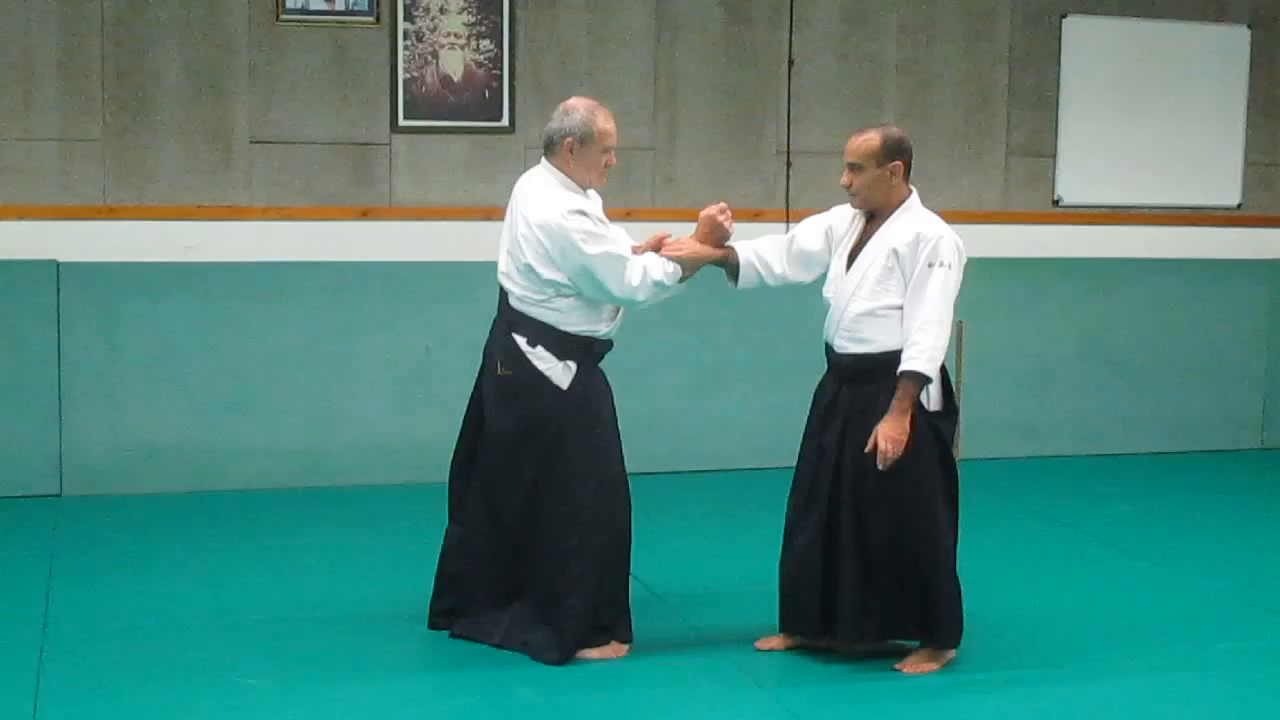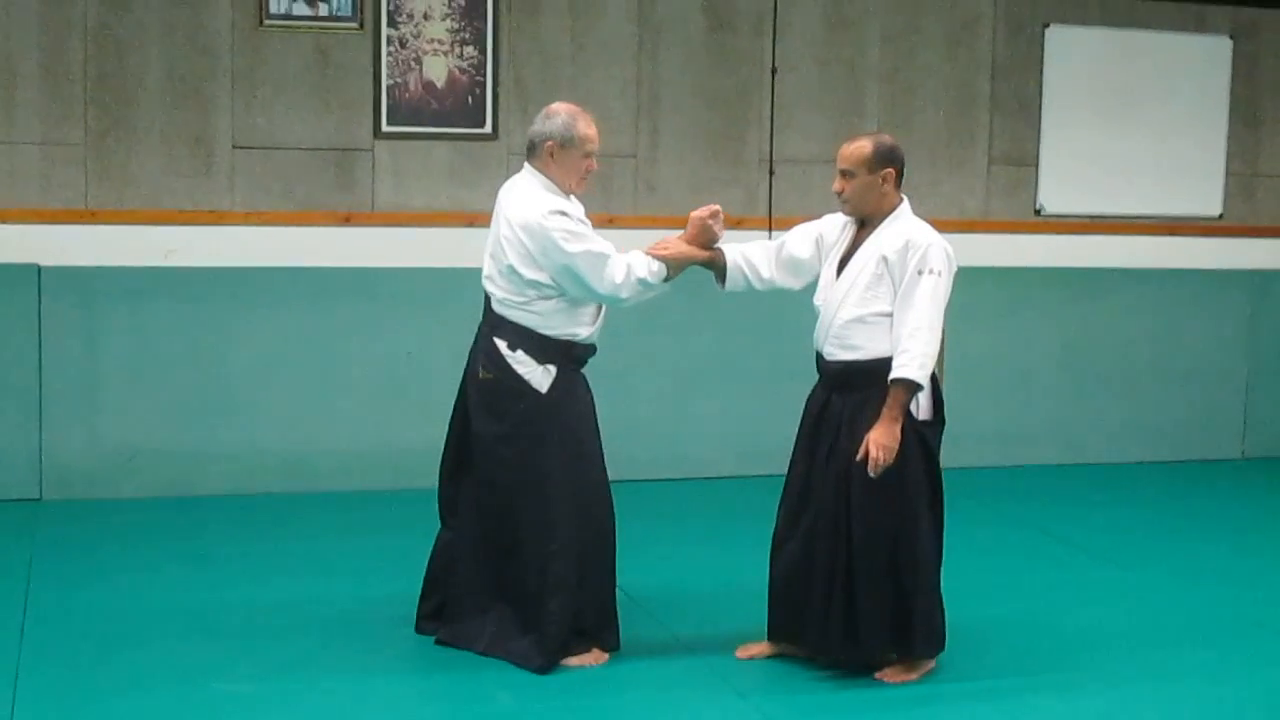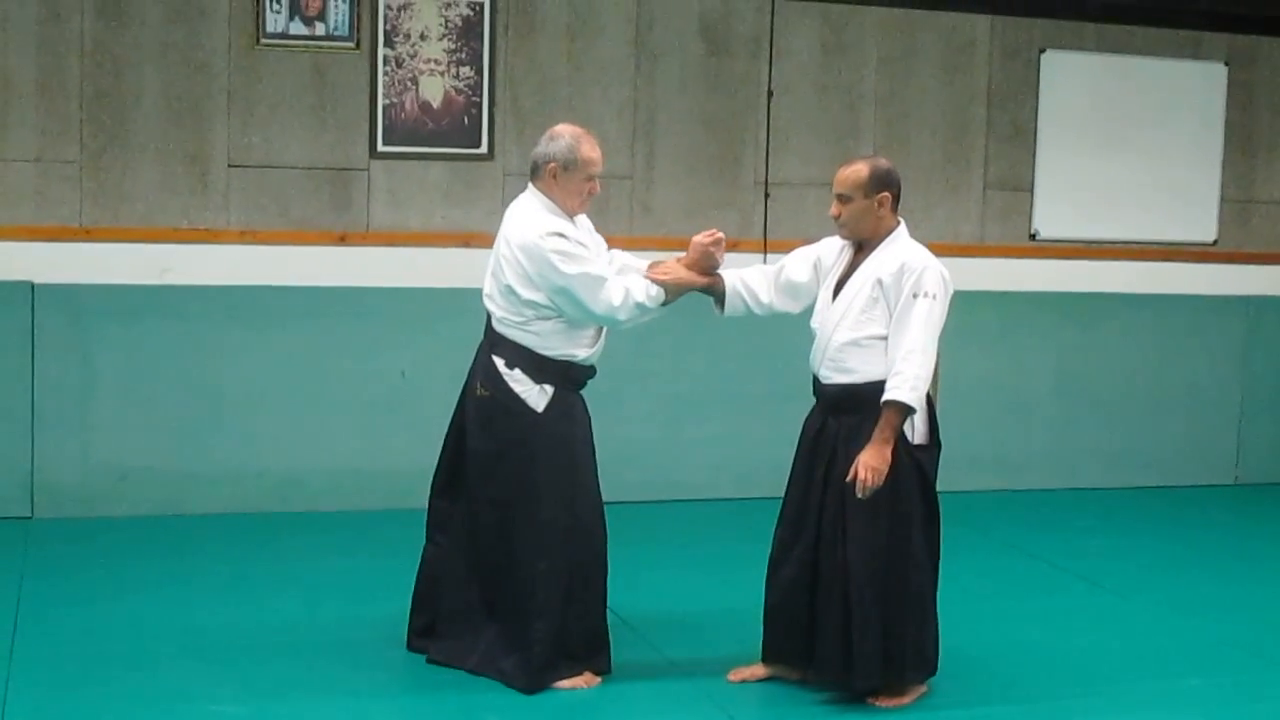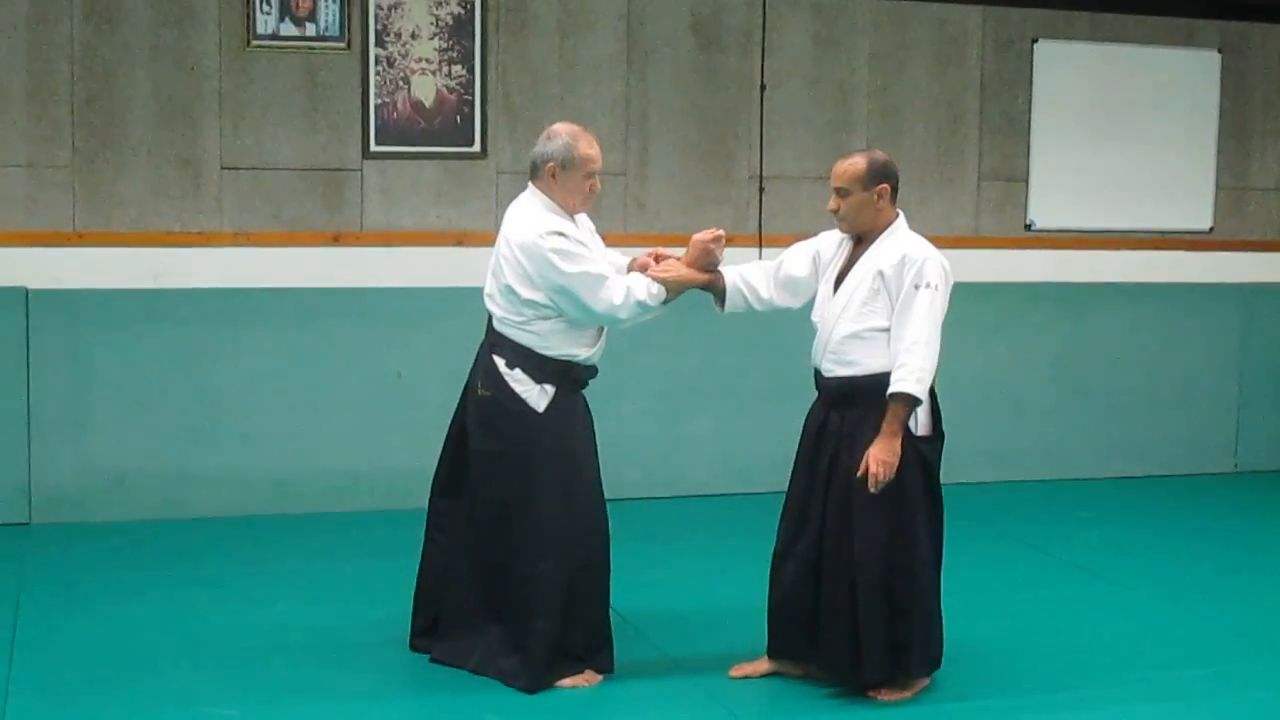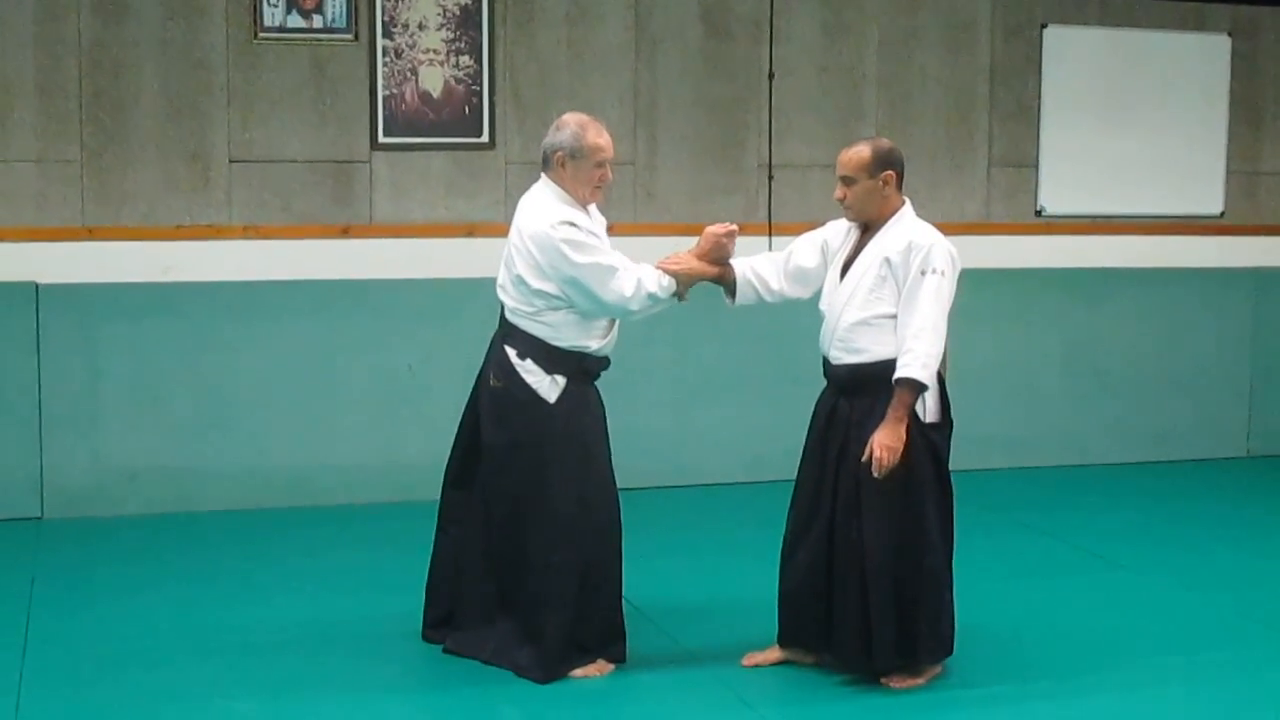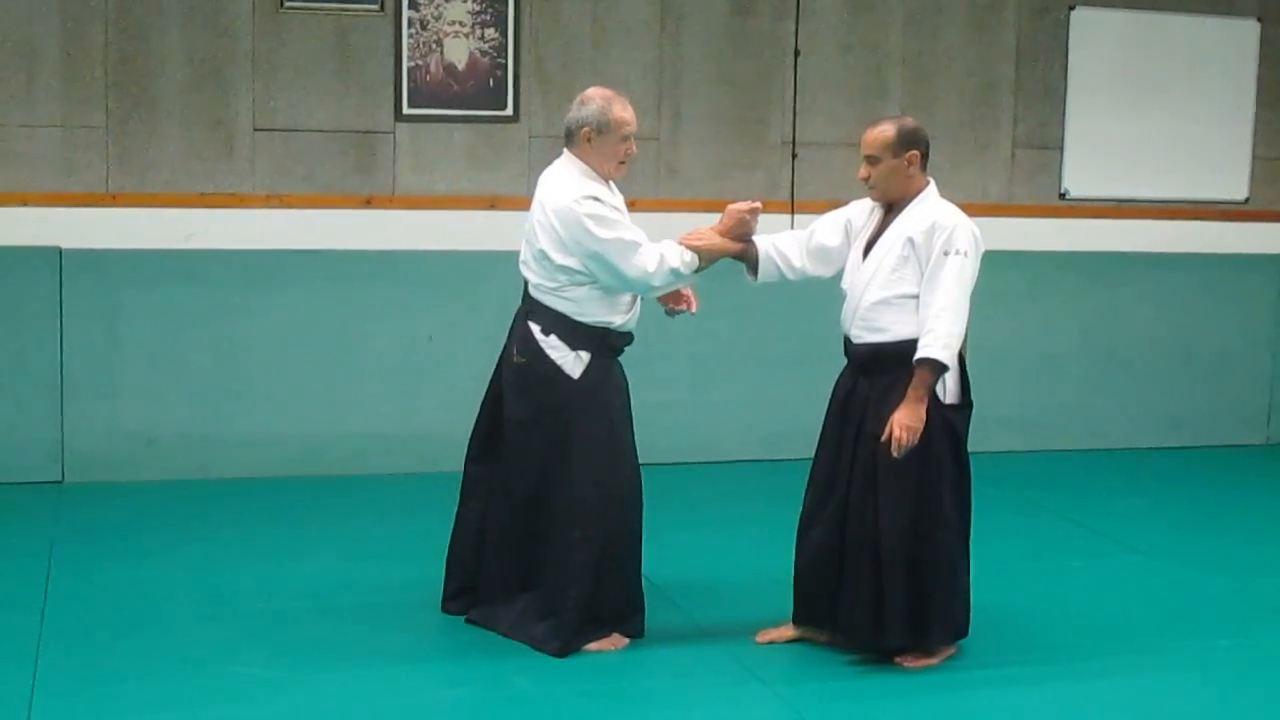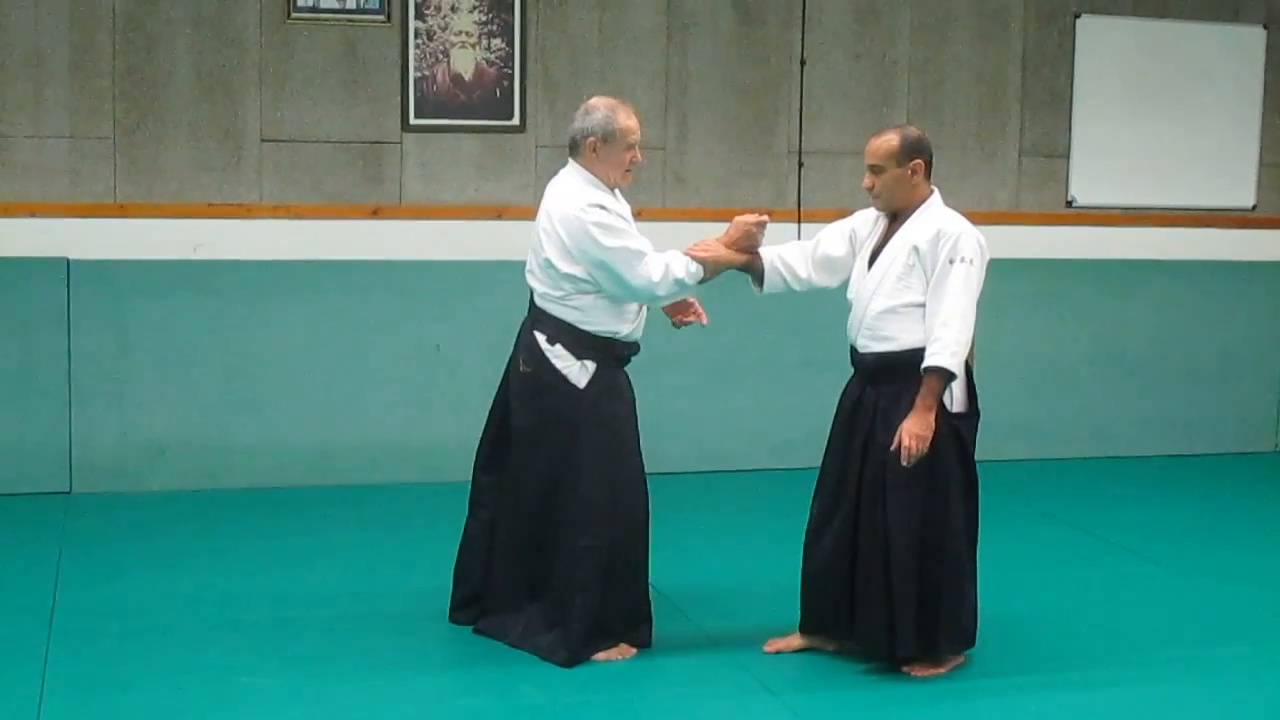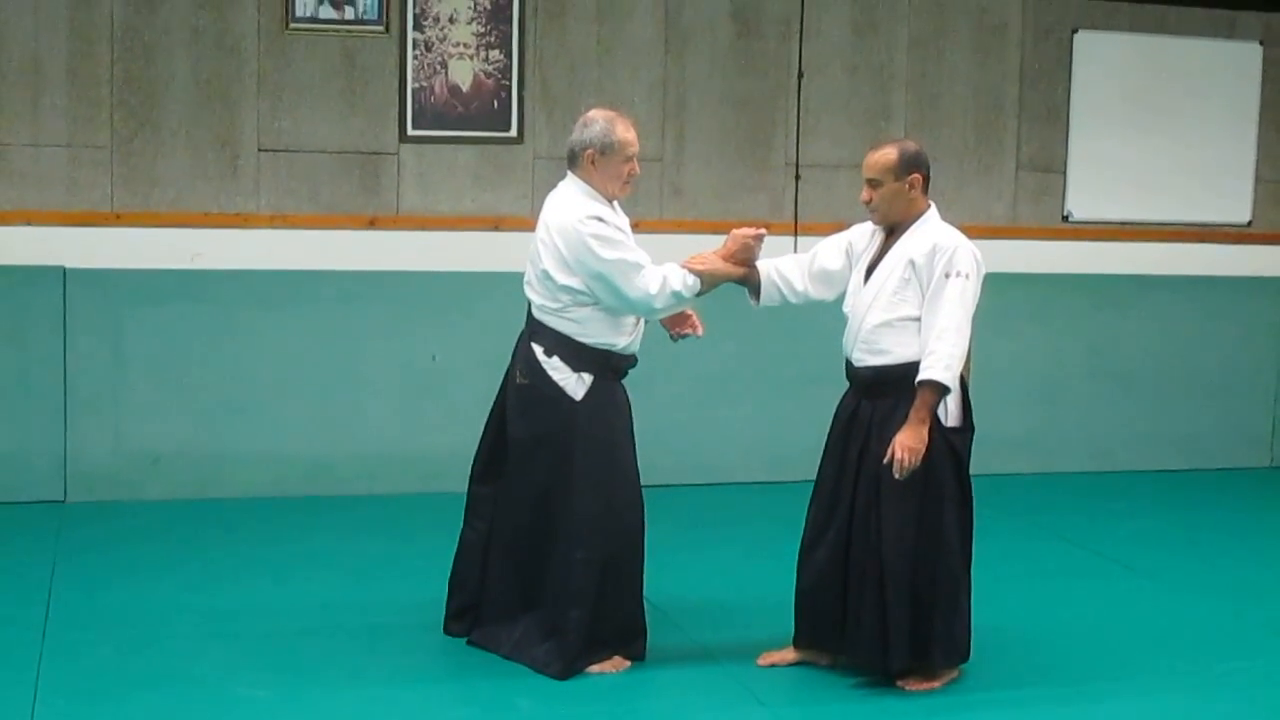
dt=0.4s
person 1, frame 1
left shoulder: (537, 185)
right shoulder: (562, 214)
right elbow: (630, 285)
left wrist: (635, 250)
right wrist: (697, 247)
left hip: (518, 354)
right hip: (551, 367)
left knee: (500, 482)
right knee: (586, 496)
left ankle: (471, 604)
right ankle: (577, 627)
person 1, frame 2
left shoulder: (528, 192)
right shoulder: (542, 216)
left elbow: (589, 266)
right elbow: (613, 280)
left wrist: (670, 252)
right wrist: (685, 249)
left hip: (506, 362)
right hip: (534, 373)
left knee: (488, 489)
right knee: (564, 502)
left ankle: (459, 610)
right ankle: (560, 635)
person 1, frame 3
left shoulder: (547, 213)
right shoulder: (541, 236)
left elbow: (604, 265)
right elbow: (612, 301)
left wrist: (650, 267)
right wrist: (687, 273)
left hip: (507, 383)
right hip: (531, 394)
left knee: (478, 507)
right knee: (557, 523)
left ankle: (449, 628)
right ankle: (550, 657)
person 1, frame 4
left shoulder: (554, 213)
right shoulder: (541, 235)
left elbow: (599, 268)
right elbow: (610, 301)
left wrist: (634, 265)
right wrist: (686, 269)
left hip: (507, 382)
right hip: (532, 392)
left knee: (480, 506)
right knee: (560, 523)
left ankle: (451, 627)
right ankle: (552, 656)
person 1, frame 5
left shoulder: (565, 205)
right shoulder: (553, 225)
left elbow: (608, 274)
right elbow: (620, 293)
left wrist: (663, 279)
right wrist: (697, 262)
left hip: (520, 374)
right hip: (545, 384)
left knee: (492, 497)
right knee: (572, 512)
left ankle: (465, 618)
right ankle: (565, 646)
person 1, frame 6
left shoulder: (576, 180)
right shoulder: (577, 200)
left elbow: (618, 261)
right elbow: (643, 266)
left wrist: (662, 285)
right wrist: (719, 237)
left hip: (544, 348)
right hip: (569, 359)
left knee: (518, 472)
right knee: (594, 488)
left ankle: (486, 590)
right ankle: (580, 620)
person 1, frame 7
left shoulder: (582, 190)
right shoulder: (582, 209)
left elbow: (623, 271)
right elbow: (647, 275)
left wrist: (666, 298)
right wrist: (725, 249)
left hip: (552, 358)
right hip: (574, 369)
left knee: (527, 482)
right knee: (599, 498)
left ankle: (494, 600)
right ankle: (586, 630)
person 1, frame 8
left shoulder: (583, 202)
right shoulder: (581, 221)
left elbow: (622, 284)
right elbow: (646, 288)
left wrist: (667, 308)
right wrist: (723, 263)
left hip: (548, 371)
right hip: (571, 381)
left knee: (524, 495)
right knee: (594, 510)
left ankle: (489, 612)
right ankle: (578, 642)
person 2, frame 1
left shoulder: (930, 238)
right shoulder: (841, 222)
left elbow: (927, 334)
right elbow: (780, 255)
left wrist: (899, 414)
right wrist: (710, 253)
left hip: (900, 393)
right hip: (842, 387)
left knee: (911, 520)
right knee: (817, 510)
left ankle: (938, 638)
right ankle: (813, 623)
person 2, frame 2
left shoulder: (920, 245)
right shoulder: (834, 230)
left elbow: (918, 340)
right elbow: (770, 261)
left wrist: (890, 420)
right wrist: (700, 254)
left hip: (888, 402)
right hip: (833, 396)
left knee: (892, 529)
right knee: (807, 519)
left ankle: (915, 649)
right ankle: (794, 632)
person 2, frame 3
left shoulder: (915, 268)
right shoulder: (832, 253)
left elbow: (911, 363)
right elbow: (768, 286)
left wrist: (880, 443)
right wrist: (699, 280)
left hip: (885, 425)
right hip: (830, 419)
left knee: (886, 554)
right knee: (803, 541)
left ankle: (905, 673)
right ankle: (791, 655)
person 2, frame 4
left shoulder: (916, 260)
right shoulder: (831, 247)
left elbow: (916, 355)
right elbow: (768, 281)
left wrist: (890, 435)
right wrist: (699, 277)
left hip: (888, 416)
right hip: (833, 412)
left knee: (890, 548)
right knee: (808, 536)
left ankle: (906, 668)
right ankle: (794, 651)
person 2, frame 5
left shoulder: (923, 246)
right shoulder: (839, 236)
left elbow: (922, 341)
right elbow: (778, 272)
left wrist: (895, 422)
right wrist: (711, 270)
left hip: (897, 404)
right hip: (842, 400)
left knee: (901, 535)
right knee: (818, 523)
left ankle: (919, 655)
right ankle: (806, 639)
person 2, frame 6
left shoulder: (946, 227)
right shoulder: (862, 216)
left elbow: (943, 322)
right elbow: (802, 250)
left wrist: (916, 402)
right wrist: (738, 247)
left hip: (916, 382)
right hip: (862, 379)
left knee: (915, 514)
right knee: (831, 502)
left ankle: (933, 635)
right ankle: (821, 616)
person 2, frame 7
left shoulder: (951, 235)
right shoulder: (867, 225)
left elbow: (950, 329)
right elbow: (805, 261)
left wrist: (925, 409)
right wrist: (741, 257)
left hip: (923, 393)
right hip: (868, 388)
left knee: (925, 522)
right knee: (841, 511)
left ankle: (940, 644)
right ankle: (829, 625)
person 2, frame 8
left shoulder: (948, 250)
right shoulder: (863, 238)
left elbow: (944, 344)
right elbow: (802, 274)
left wrist: (917, 423)
right wrist: (738, 270)
left hip: (917, 405)
right hip: (862, 402)
left knee: (918, 537)
right knee: (835, 524)
left ankle: (934, 658)
right ankle: (821, 639)
